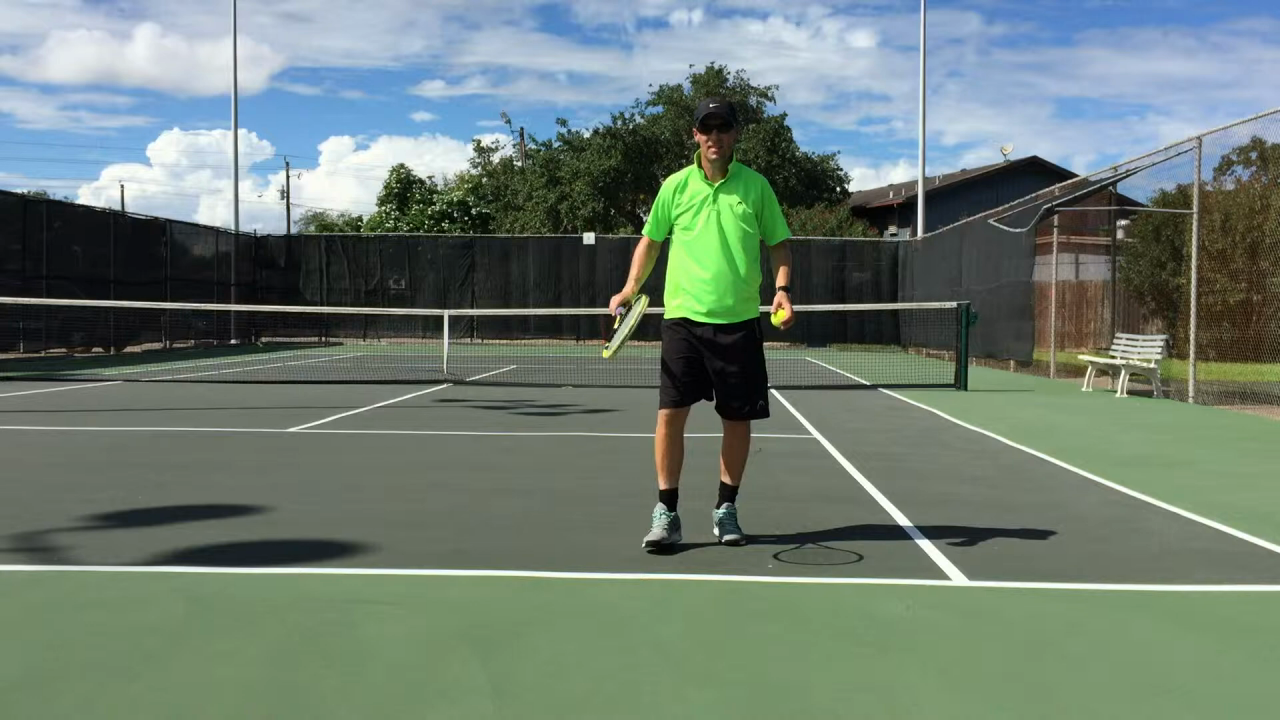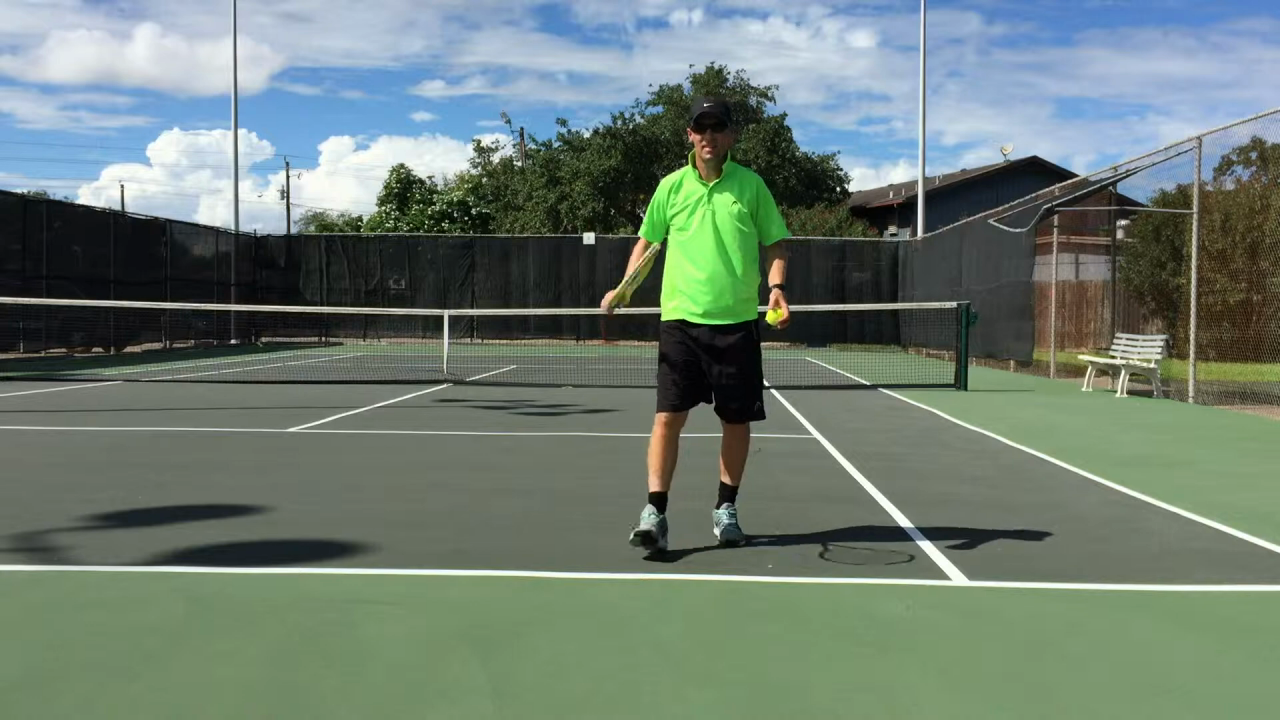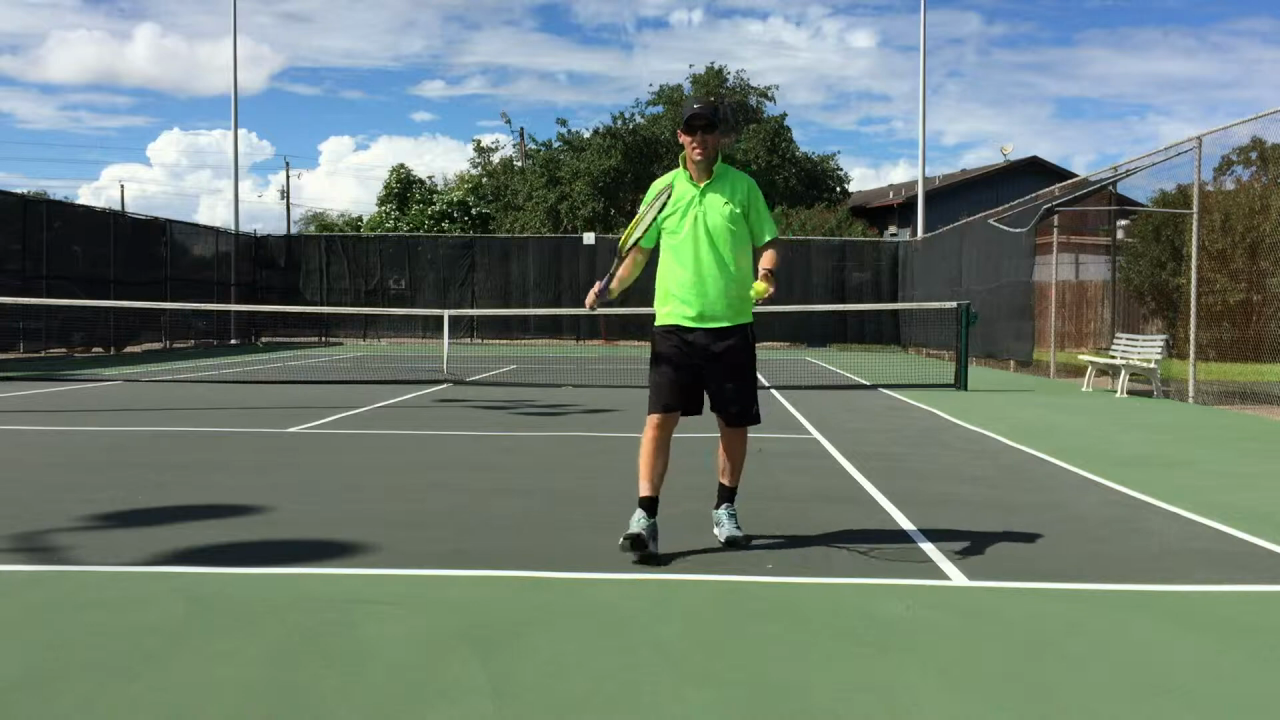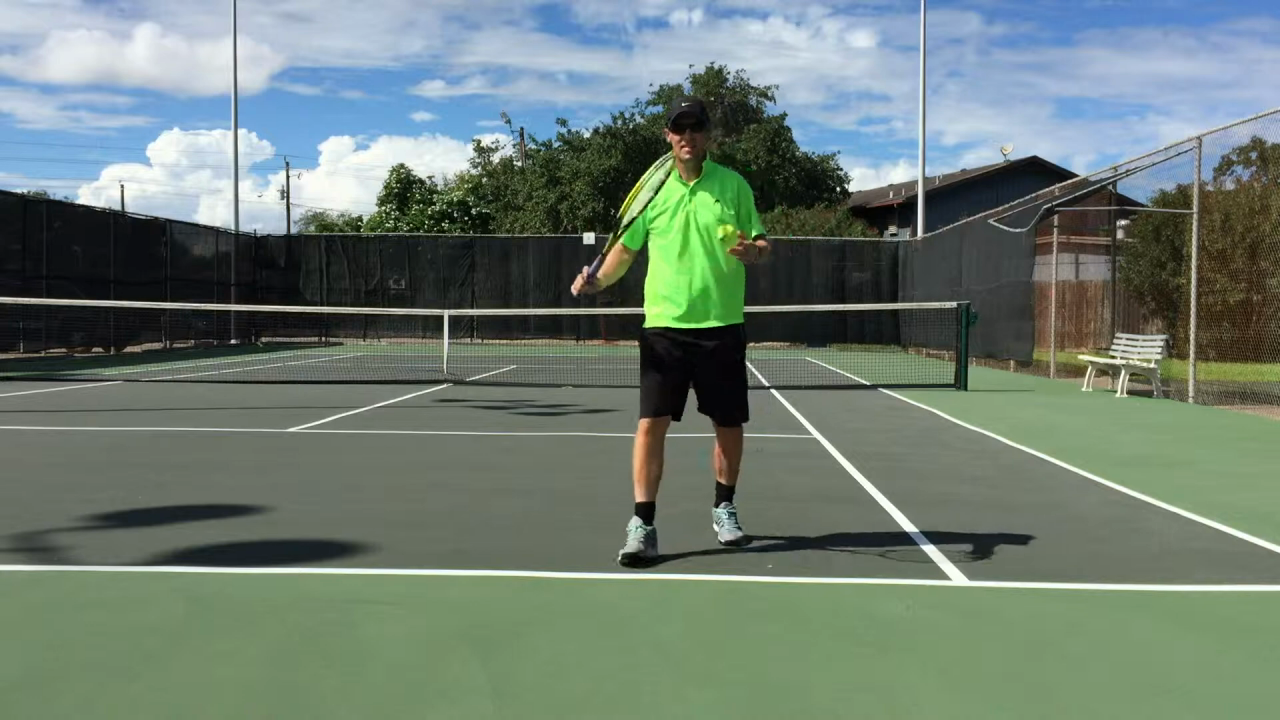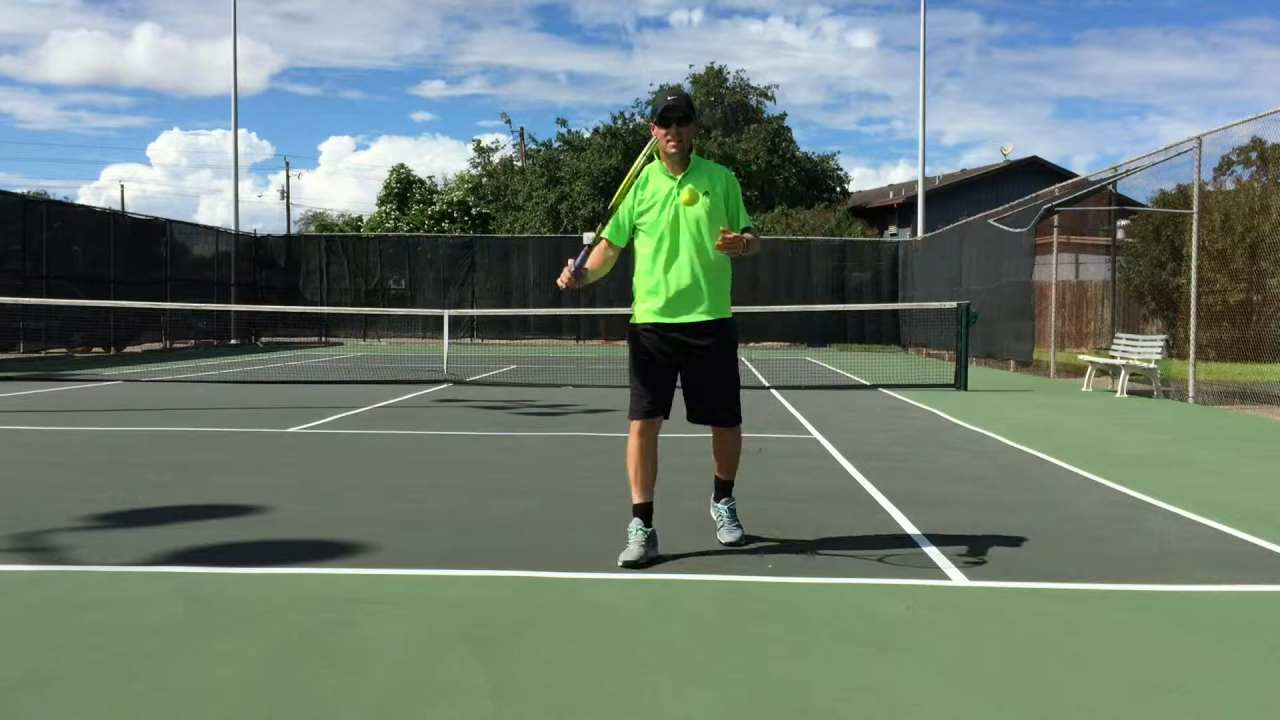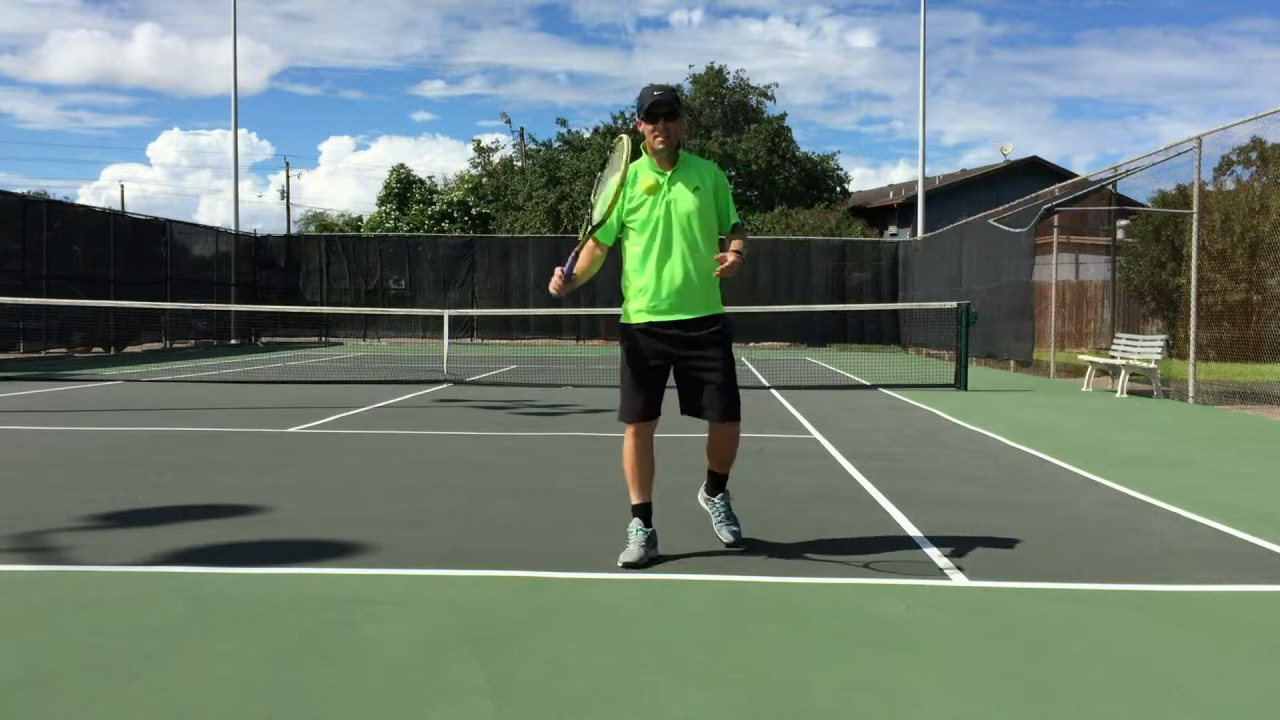
dt=0.1s
person 1, frame 1
left shoulder: (756, 186)
right shoulder: (675, 186)
left elbow: (778, 244)
right elbow: (650, 241)
left wrist: (781, 288)
right wrist: (631, 288)
left hip: (739, 321)
right hip: (684, 318)
left knee: (738, 419)
right knee: (671, 414)
left ankle: (726, 508)
right ankle: (667, 514)
person 1, frame 2
left shoulder: (752, 185)
right shoulder: (671, 187)
left elbow: (775, 244)
right elbow: (646, 243)
left wrist: (776, 287)
right wrist: (623, 288)
left hip: (736, 322)
right hip: (681, 320)
left knee: (737, 421)
right knee: (669, 416)
left ankle: (725, 509)
right ankle: (655, 515)
person 1, frame 3
left shoulder: (744, 187)
right shoulder: (663, 189)
left elbow: (770, 244)
right elbow: (640, 249)
left wrist: (766, 273)
right wrist: (611, 288)
left hip: (731, 325)
right hip: (675, 323)
left knee: (735, 424)
right knee: (660, 418)
left ankle: (725, 508)
right ankle: (645, 520)
person 1, frame 4
left shoulder: (734, 185)
right shoulder: (651, 189)
left elbow: (761, 240)
right elbow: (626, 249)
left wrist: (751, 250)
right wrist: (596, 280)
left hip: (722, 324)
right hip: (664, 325)
left knee: (728, 424)
right knee: (651, 422)
left ankle: (724, 507)
right ankle: (642, 527)
person 1, frame 5
left shoulder: (721, 179)
right shoulder: (637, 184)
left elbow: (749, 231)
right elbow: (610, 245)
left wrist: (740, 242)
right wrist: (582, 274)
left hip: (711, 321)
right hip: (652, 321)
left knee: (726, 423)
right knee: (644, 422)
left ankle: (722, 500)
right ankle: (641, 529)
person 1, frame 6
left shoulder: (710, 174)
right shoulder: (626, 181)
left elbow: (734, 227)
right elbow: (598, 243)
left wrist: (735, 252)
right wrist: (572, 278)
left hip: (704, 317)
right hip: (644, 320)
left knee: (726, 419)
right knee: (638, 424)
left ankle: (715, 492)
right ankle: (642, 530)
